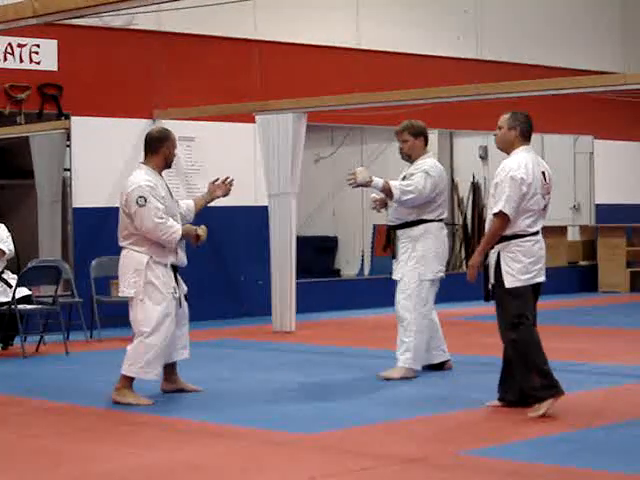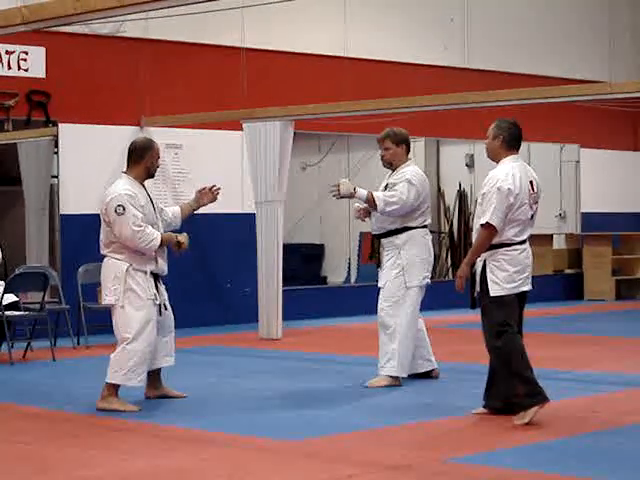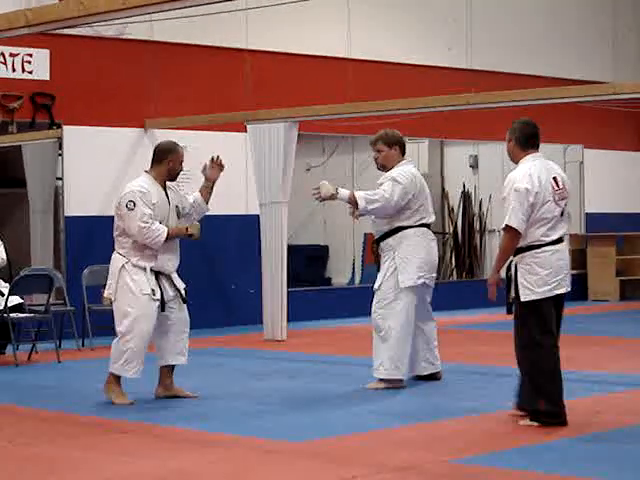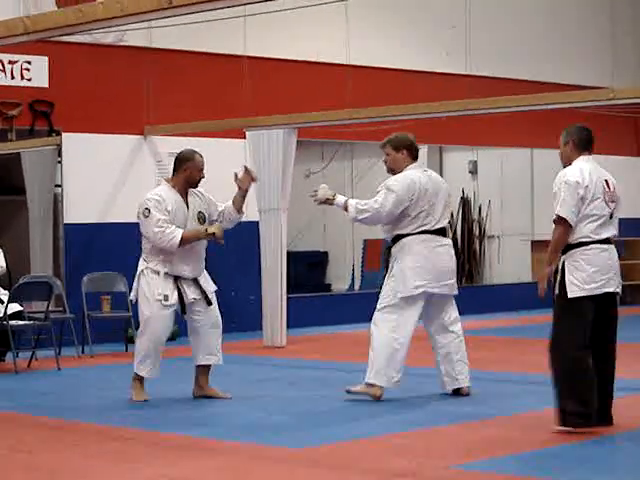
dt=0.7s
person 1, frame 1
left shoulder: (513, 166)
right shoulder: (539, 165)
left elbow: (502, 218)
left wrist: (479, 254)
left hip: (513, 253)
right hip: (530, 248)
left knee: (517, 327)
right knee: (518, 324)
left ankle: (544, 390)
right ankle: (515, 393)
person 1, frame 2
left shoulder: (501, 176)
right shoulder: (528, 174)
left elbow: (489, 228)
left wrist: (466, 264)
left hip: (499, 263)
right hip: (517, 258)
left knee: (501, 335)
right knee: (505, 333)
left ankle: (529, 397)
right ankle: (501, 401)
person 1, frame 3
left shoulder: (520, 178)
right shoulder: (555, 171)
left elbow: (513, 231)
right elbow: (561, 219)
left wrist: (495, 271)
left hip: (534, 265)
right hip: (557, 259)
left knee: (534, 342)
right knee: (544, 338)
left ankle: (547, 412)
right ankle: (539, 402)
person 1, frame 4
left shoulder: (571, 175)
right shoulder: (607, 177)
left elbow: (564, 225)
left wrist: (548, 265)
left hip: (581, 265)
right hip: (607, 262)
left knee: (568, 343)
right knee: (602, 344)
left ankle: (576, 415)
right ankle: (599, 412)
person 2, frame 1
left shoulder: (154, 181)
right shoulder: (142, 184)
left elbow: (176, 211)
right elbow: (155, 228)
left wrist: (210, 196)
right wrist: (190, 232)
left hip: (161, 266)
right hip: (147, 267)
left knee: (176, 318)
right knee: (153, 328)
left ankle: (171, 379)
right ankle: (123, 389)
person 2, frame 2
left shoulder: (138, 191)
right shoulder: (122, 193)
left elbow: (164, 218)
right elbow: (135, 236)
left wrist: (197, 202)
right wrist: (171, 240)
left hip: (144, 274)
right hip: (129, 275)
left knee: (162, 325)
right knee: (137, 335)
left ankle: (154, 385)
right ankle: (108, 396)
person 2, frame 3
left shoulder: (171, 190)
right shoulder: (137, 192)
left elbow: (194, 211)
right elbow: (144, 232)
left wrist: (210, 182)
right wrist: (183, 230)
left hip: (162, 273)
right hip: (135, 271)
left knee: (176, 324)
right knee: (136, 329)
left ankle: (165, 385)
right ankle: (113, 383)
person 2, frame 4
left shoulder: (200, 198)
right shoulder: (155, 199)
left elbow: (227, 217)
right elbow: (163, 237)
left wrist: (242, 191)
right wrist: (203, 233)
left hip: (193, 276)
right hip: (160, 277)
left knee: (208, 324)
right knee: (154, 331)
left ankle: (202, 384)
right ankle: (138, 382)
person 3, frame 1
left shoulder: (429, 169)
right shoulder: (413, 169)
left elbow: (410, 193)
left wrist: (372, 182)
right wrist: (385, 202)
left hip: (424, 241)
right hip: (413, 242)
left knee: (410, 302)
right knee: (420, 303)
left ankle: (407, 363)
right ankle: (438, 357)
person 3, frame 2
left shoulder: (411, 177)
right shoulder: (395, 176)
left elbow: (395, 203)
left wrist: (356, 193)
right wrist: (368, 210)
left hip: (407, 249)
right hip: (397, 249)
left knee: (393, 309)
right knee: (406, 310)
left ankle: (392, 371)
right ankle: (425, 365)
person 3, frame 3
left shoulder: (401, 176)
right shoulder: (409, 174)
left elbow: (379, 201)
left wrist: (338, 194)
right wrist: (364, 209)
left hip: (407, 250)
right hip: (415, 248)
left knee: (390, 312)
right knee: (417, 313)
left ankle: (390, 374)
right ankle: (429, 366)
person 3, frame 4
left shoulder: (401, 183)
right shoulder: (436, 179)
left elbow: (374, 211)
left wrist: (336, 199)
left hip: (415, 256)
right hip: (440, 253)
left knee: (389, 320)
right knee: (445, 322)
left ankle: (375, 383)
right ankle: (459, 382)
